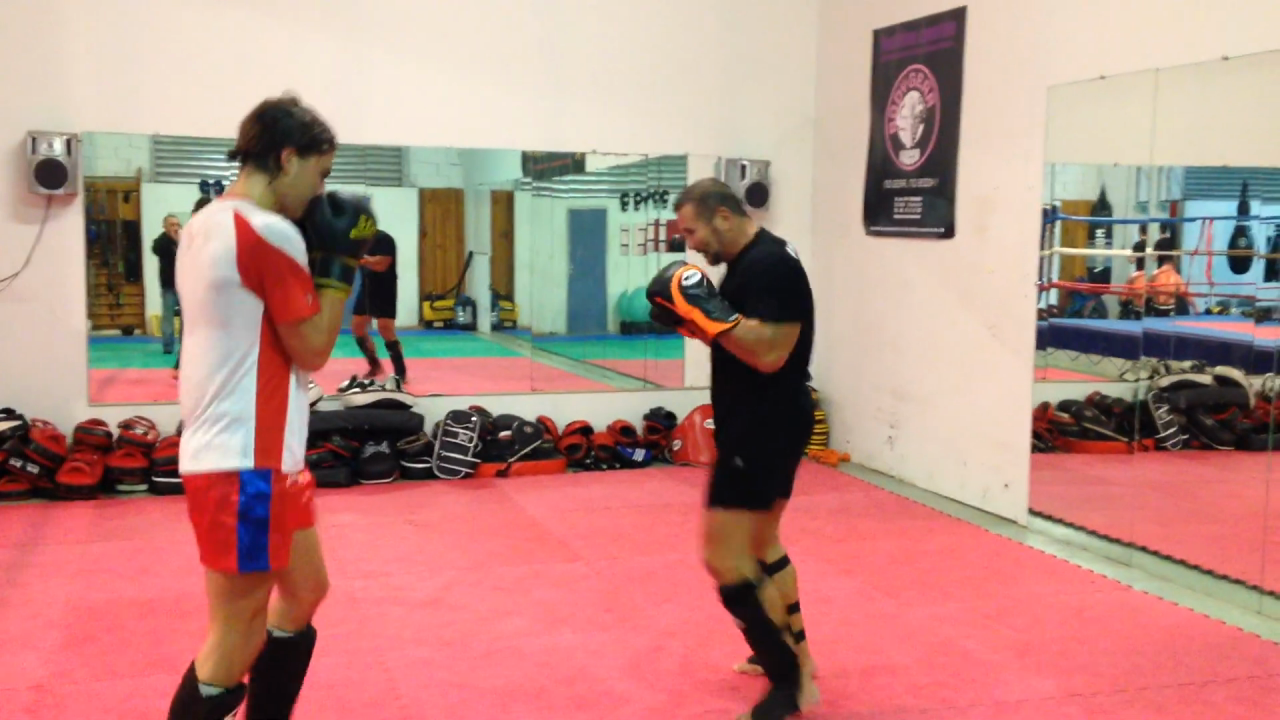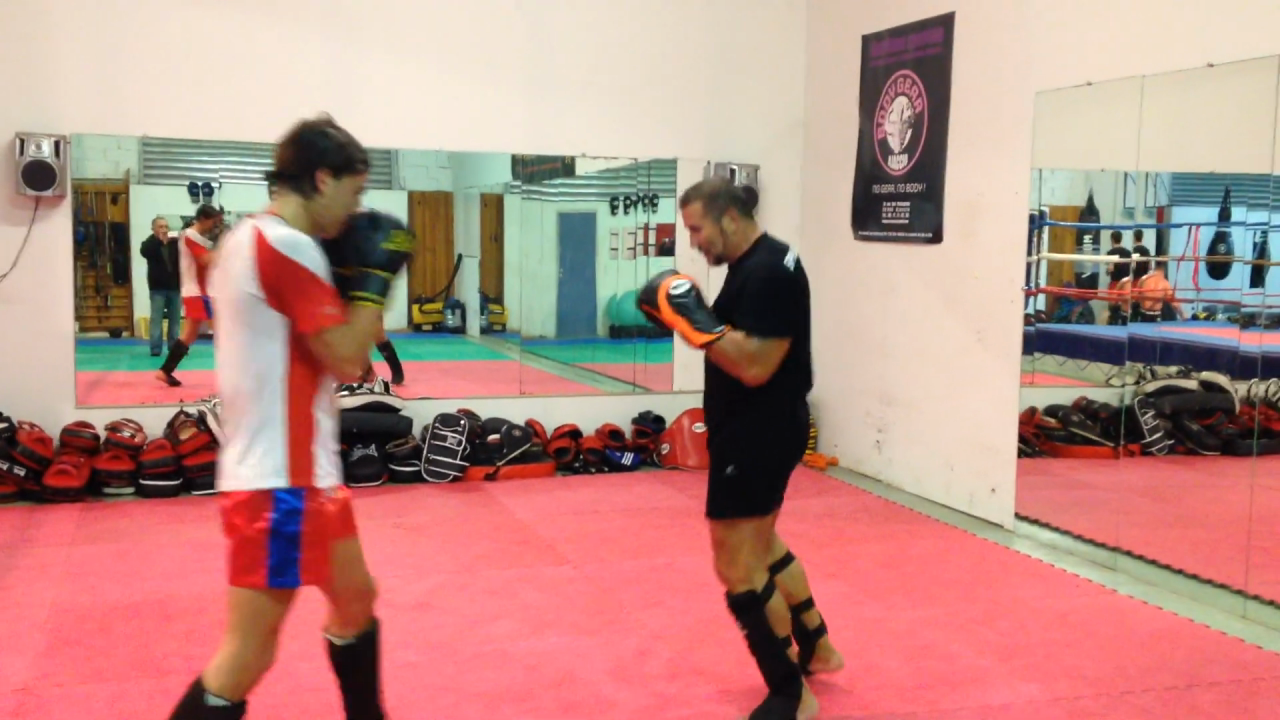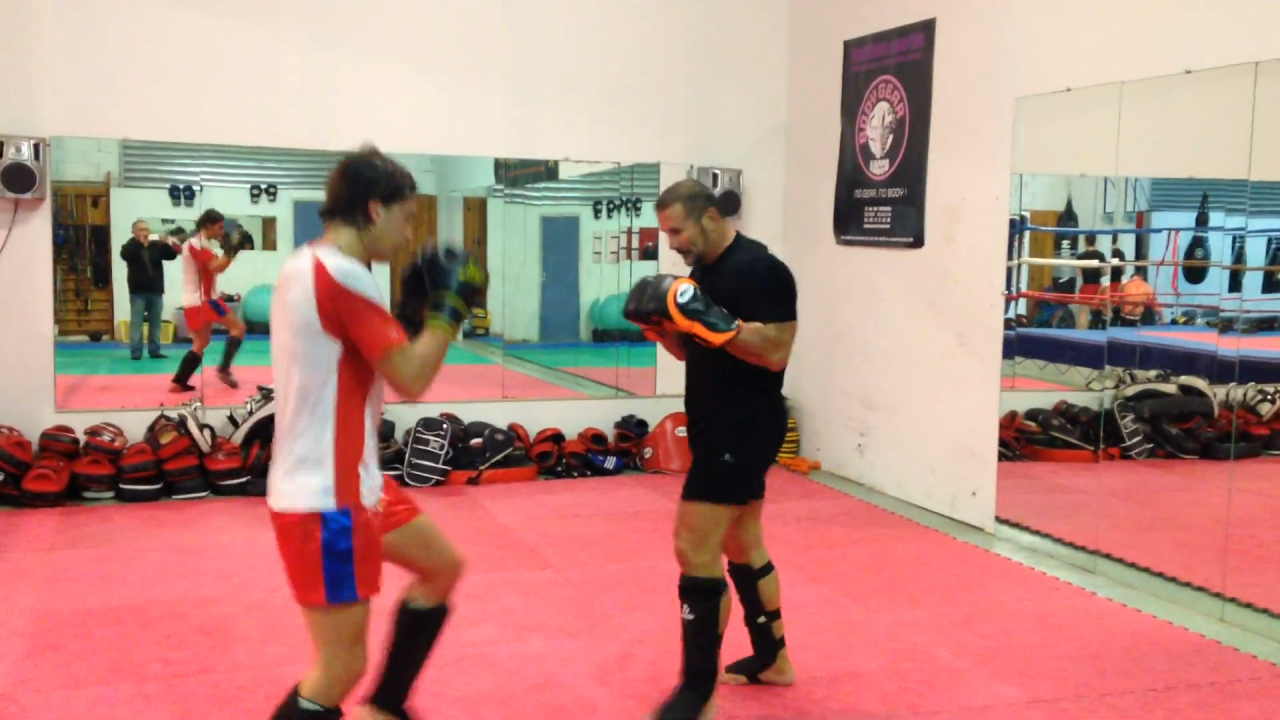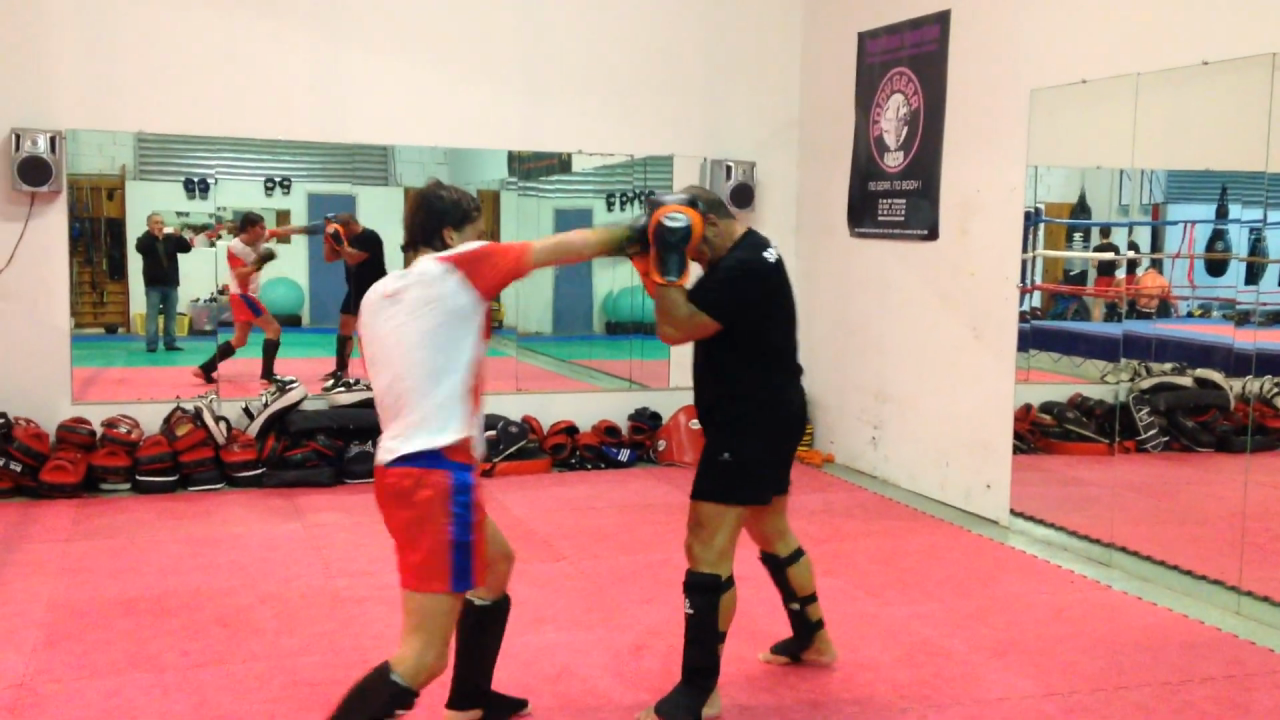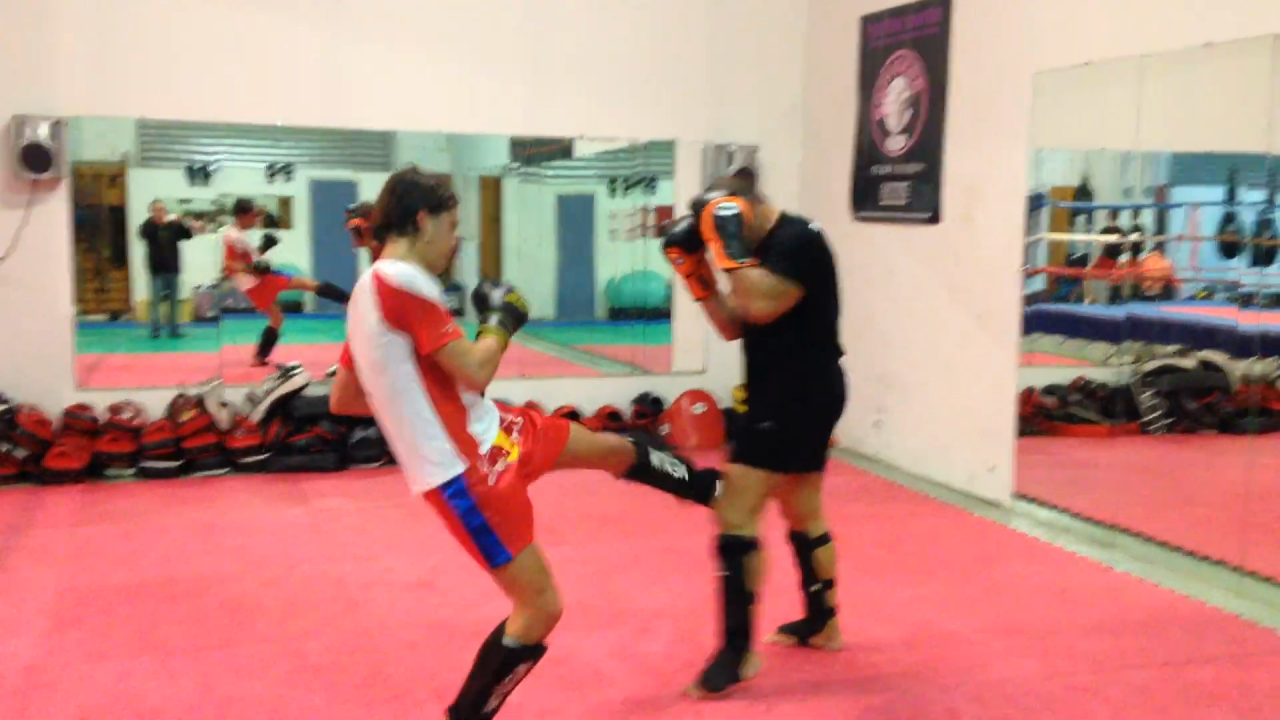
dt=0.5s
person 1, frame 1
left shoulder: (208, 225)
right shoulder: (268, 233)
right elbow: (312, 349)
left wrist: (316, 255)
right wrist: (339, 261)
left hip: (263, 457)
right hip: (245, 465)
left knee: (305, 593)
right knee: (238, 638)
person 1, frame 2
left shoulder: (251, 240)
right shoulder: (285, 246)
right elbow: (346, 358)
left wrist: (355, 271)
right wrist: (375, 275)
left hip: (306, 472)
right hip: (277, 482)
left knee: (356, 601)
right knee: (248, 655)
person 1, frame 3
left shoulder: (312, 265)
right shoulder: (340, 277)
left elbow: (374, 361)
right elbow: (411, 377)
left wrist: (430, 300)
right wrist: (449, 302)
left hip: (353, 482)
right hip: (324, 498)
left knee: (442, 567)
right knee: (340, 666)
person 1, frame 4
left shoulder: (374, 298)
right shoulder: (462, 266)
right elbow: (562, 248)
right wrist: (624, 235)
left hip: (403, 466)
right hip: (436, 469)
left knee: (496, 564)
right knee: (423, 657)
person 1, frame 5
left shoulder: (367, 292)
right shoulder: (401, 283)
left elbow: (343, 400)
right elbow: (473, 371)
right wrist: (502, 319)
left hip: (487, 432)
right hip: (462, 471)
left knee: (616, 448)
right knee: (539, 610)
left ankle: (707, 488)
person 2, frame 1
left shoulder: (769, 266)
right shoulder: (749, 261)
left elbow: (768, 354)
right elbow: (736, 342)
left wrist: (706, 308)
right wrist: (690, 316)
left hip: (766, 426)
right hip: (762, 422)
left knee: (727, 559)
right knee: (759, 542)
right ankle: (791, 650)
person 2, frame 2
left shoulder: (764, 274)
right shoulder: (760, 262)
left elbow: (754, 365)
left wrist: (694, 321)
right wrist: (688, 316)
left hip: (758, 433)
right hip: (767, 427)
left knee: (739, 567)
right knee: (760, 543)
right ankle: (816, 645)
person 2, frame 3
left shoulder: (758, 269)
right shoulder: (706, 270)
left elbow: (776, 350)
right elbow: (684, 348)
left wrist: (708, 318)
right wrist: (655, 319)
left hip: (743, 427)
right hip: (718, 425)
left knee: (696, 549)
right knee: (741, 544)
right ankle: (772, 657)
person 2, frame 4
left shoulder: (742, 269)
right shoulder: (745, 257)
left elbow: (674, 329)
right elbow: (688, 318)
left wrist: (670, 259)
right wrist: (654, 264)
left hip: (750, 422)
right hip: (772, 413)
left knee: (707, 550)
right knee: (772, 531)
right ankle: (813, 638)
person 2, frame 5
left shoulder: (797, 242)
right shoulder: (769, 247)
left elbow: (762, 306)
right elbow: (733, 326)
left wrist: (730, 247)
right wrist: (695, 267)
left hip: (795, 399)
right hip: (798, 396)
left knee: (734, 513)
right knee: (803, 513)
left ankle: (737, 652)
right ankle: (822, 622)
